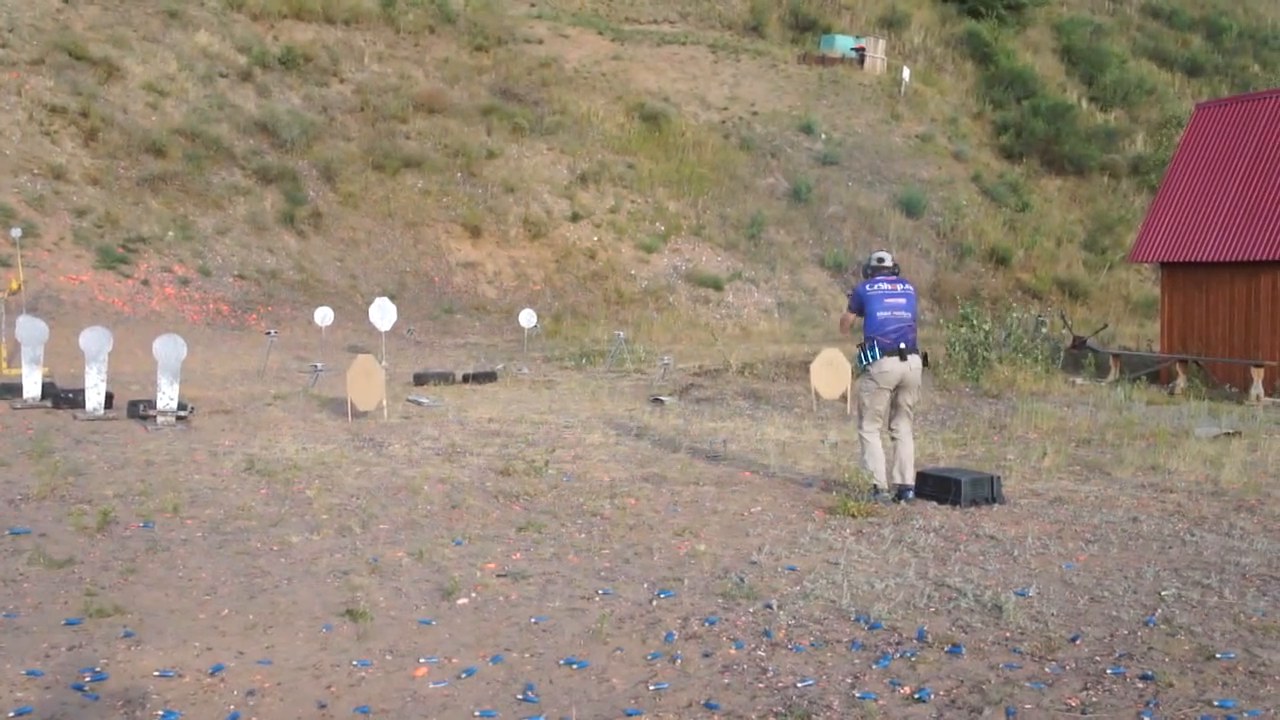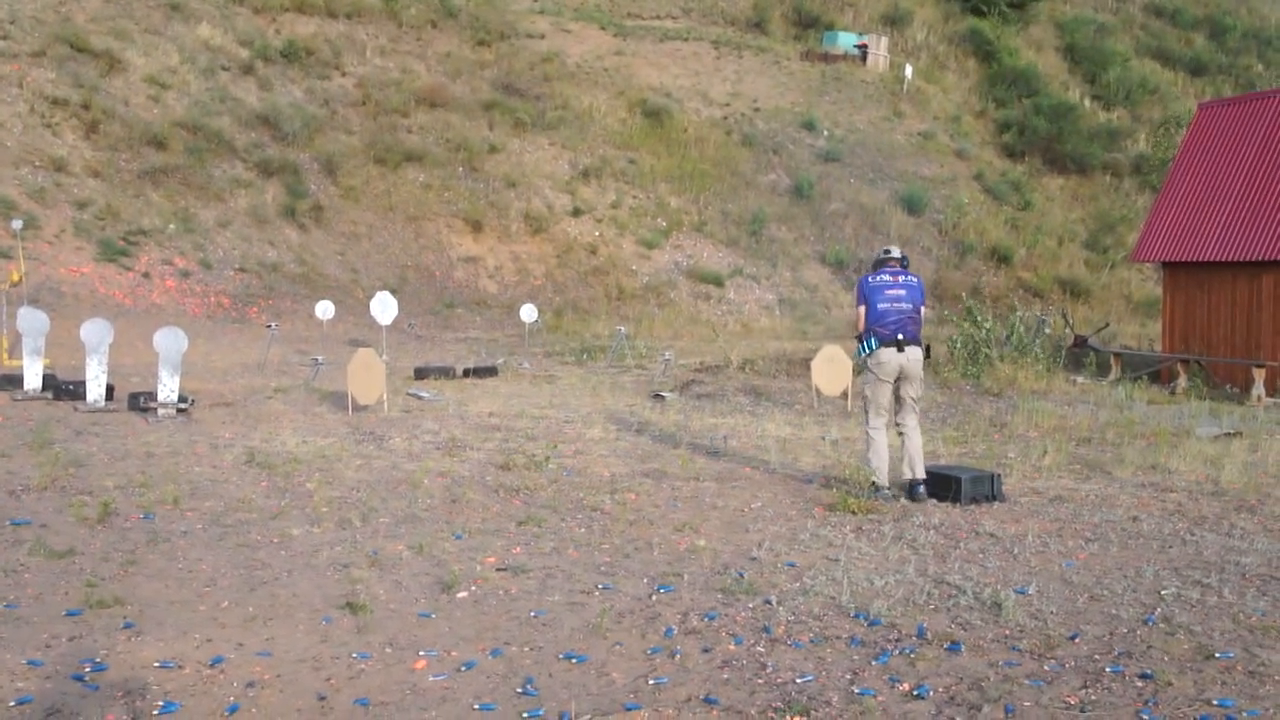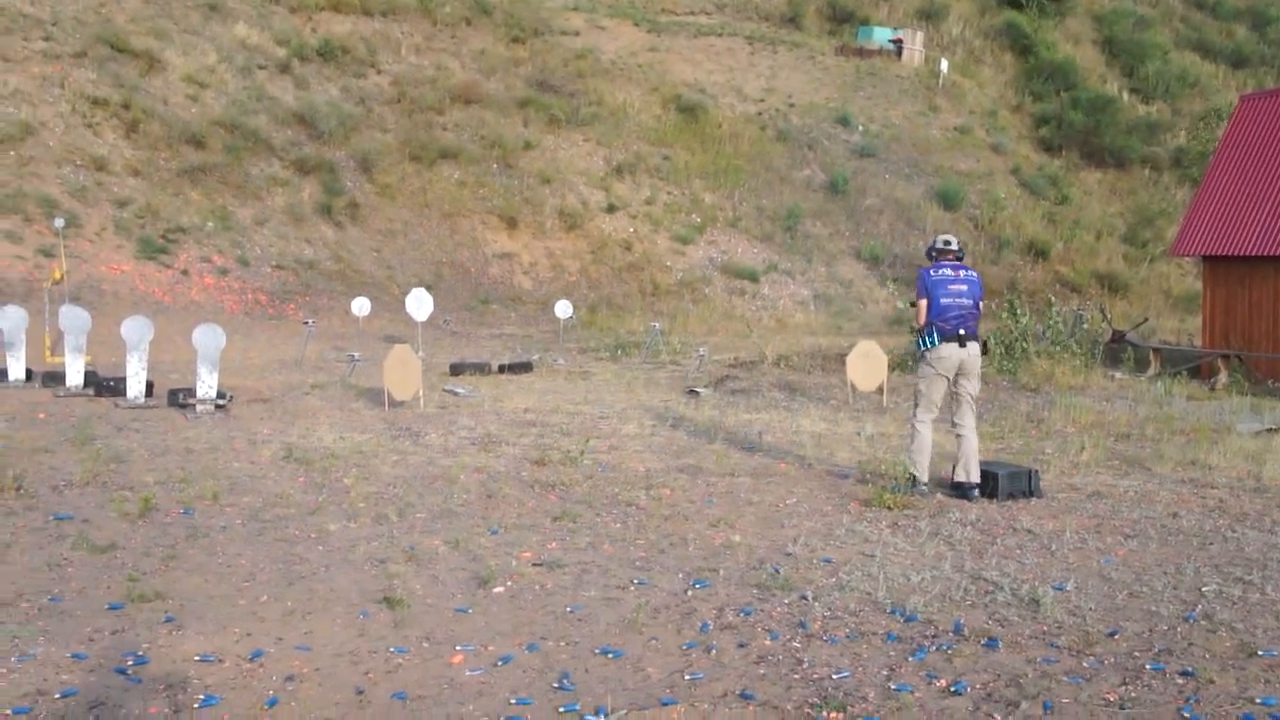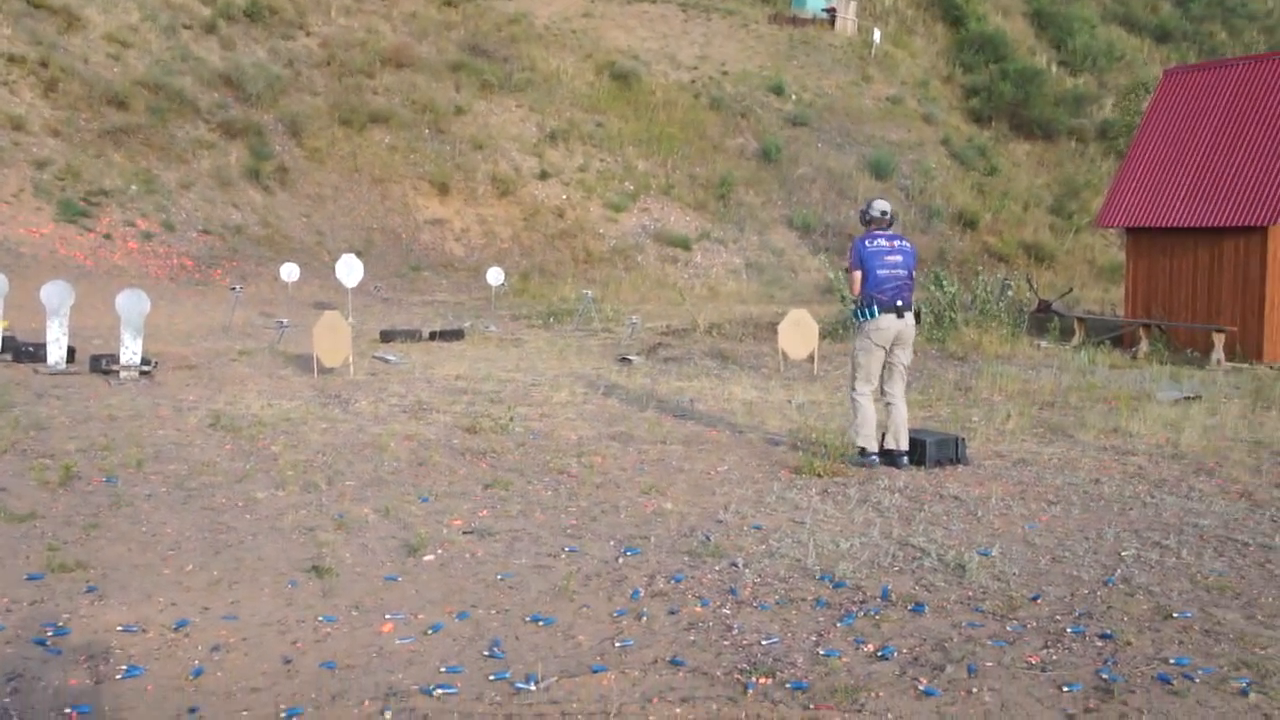
dt=0.4s
person 1, frame 1
left shoulder: (864, 290)
right shoulder: (909, 288)
left elbow: (844, 328)
left wrist: (854, 312)
left hip: (881, 364)
right hip: (912, 362)
left knee: (870, 429)
right knee: (902, 427)
left ankle: (881, 488)
right ankle: (905, 486)
person 1, frame 2
left shoulder: (866, 281)
right shoulder: (916, 281)
left elbow: (861, 326)
right elbow: (920, 321)
left hip: (881, 355)
right hip: (913, 354)
left knee: (876, 424)
right knee: (909, 422)
left ankle: (881, 486)
right ankle: (916, 481)
person 1, frame 3
left shoulder: (926, 274)
right shoulder: (974, 276)
left elbow: (921, 320)
right elbow: (978, 315)
left hip: (940, 350)
right hip: (971, 350)
left knee: (923, 418)
right knee: (966, 420)
left ankle: (919, 480)
right ankle: (969, 483)
person 1, frame 4
left shoulder: (861, 245)
right shoulder: (907, 246)
left elbow: (855, 290)
right elbow: (910, 284)
left hip: (875, 321)
right hip: (905, 319)
left knee: (863, 389)
right knee: (896, 390)
left ankle: (869, 451)
right ankle: (898, 450)
